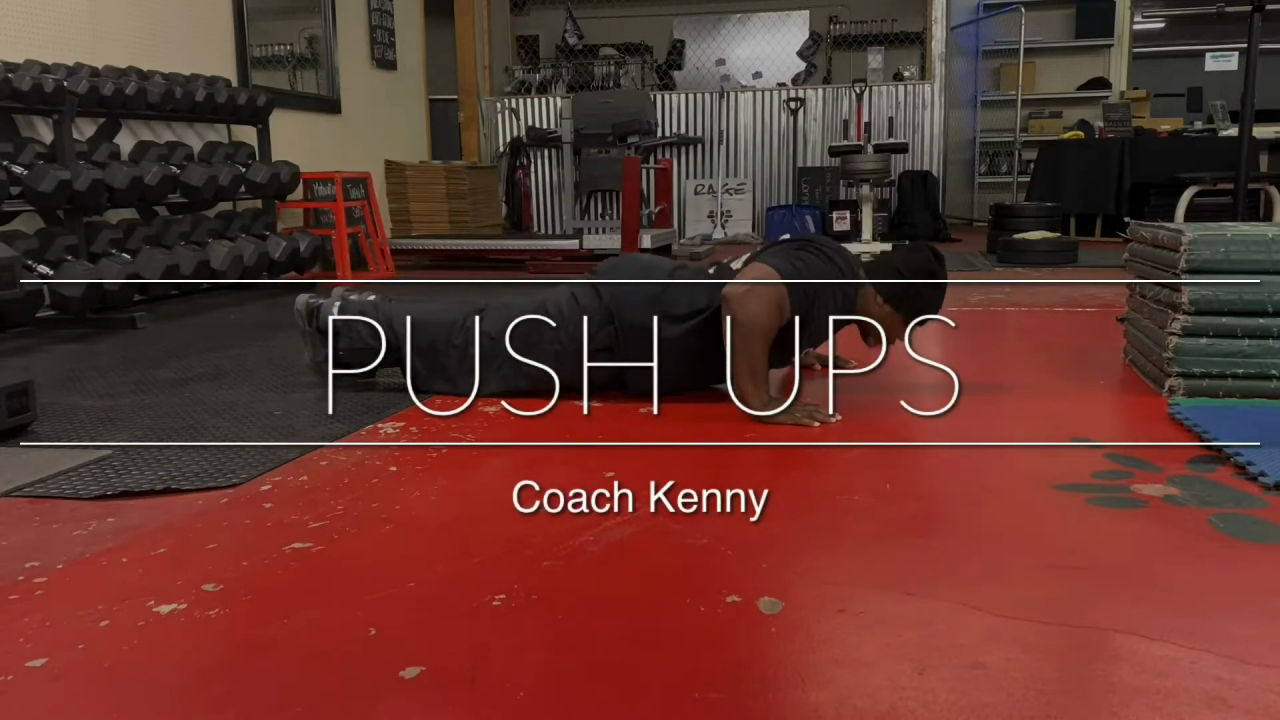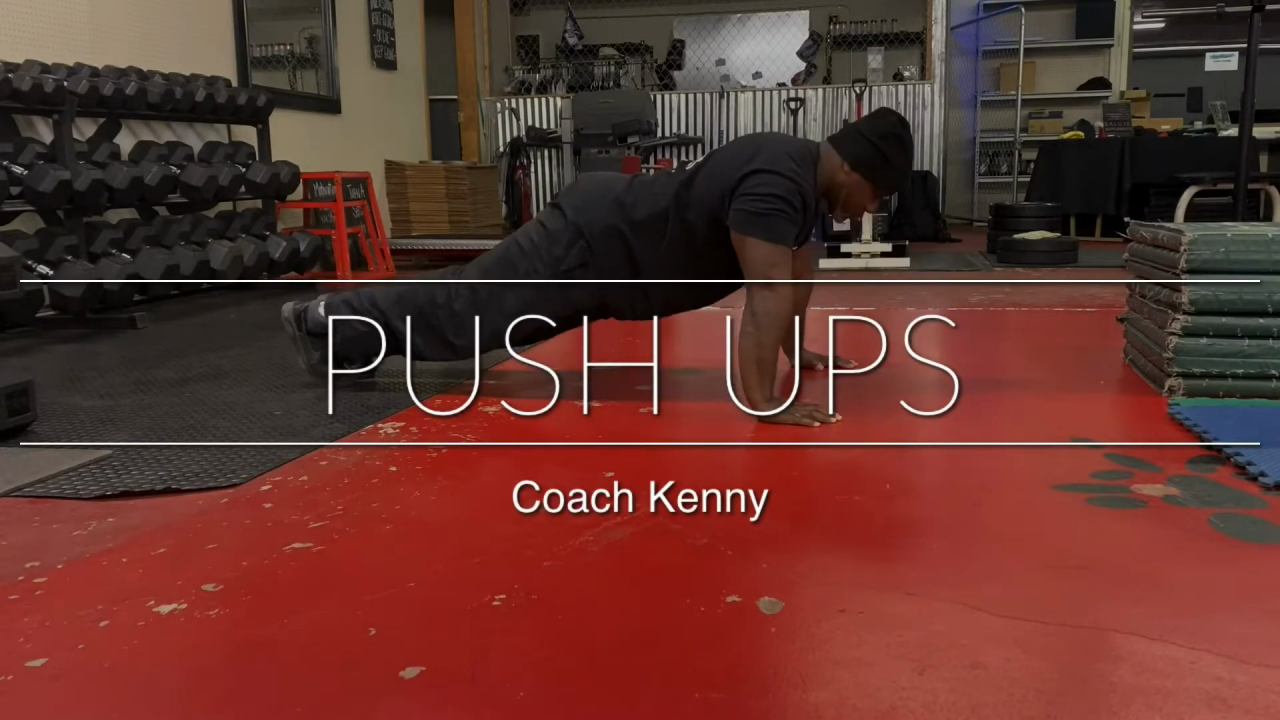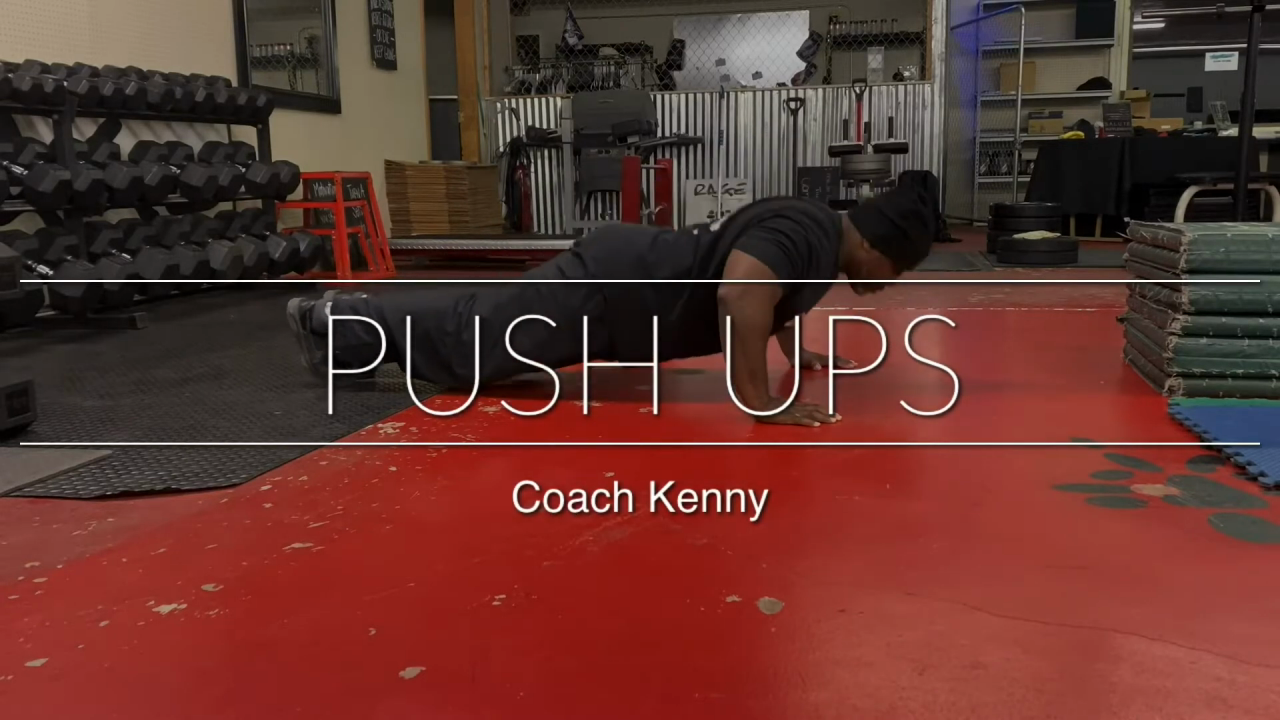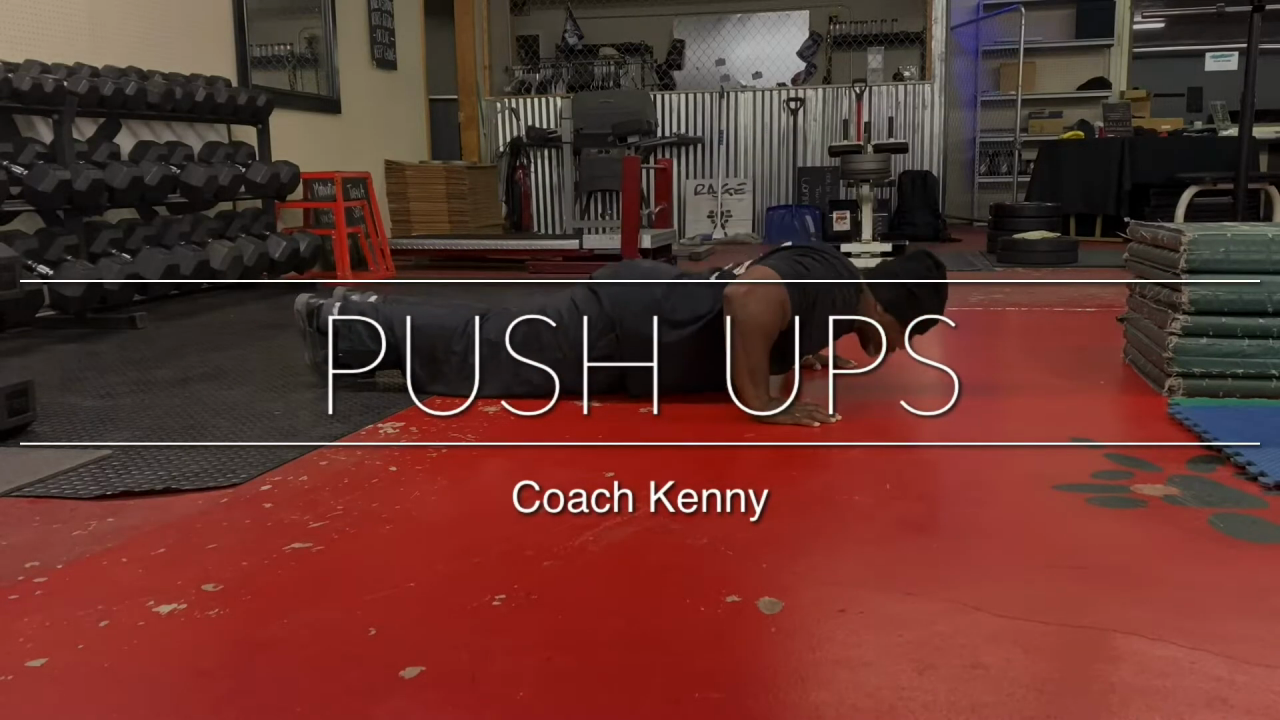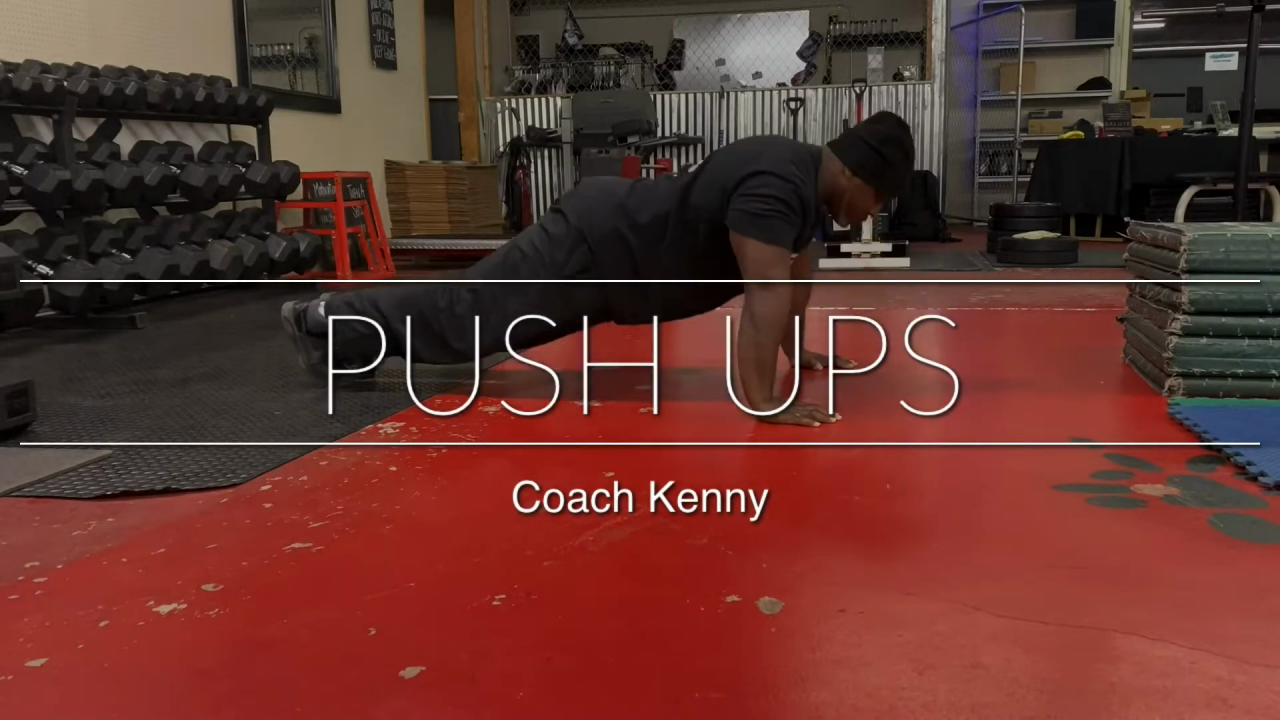
dt=0.5s
person 1, frame 1
left shoulder: (834, 269)
right shoulder: (830, 280)
right elbow: (745, 296)
left wrist: (794, 353)
right wrist: (758, 399)
left hip: (636, 306)
right hip: (616, 322)
left knee: (494, 329)
right knee: (476, 347)
left ankle: (361, 312)
right ankle: (336, 319)
person 1, frame 2
left shoulder: (805, 176)
right shoulder: (779, 179)
left elbow: (797, 269)
right elbow: (769, 289)
left wrist: (796, 350)
right wrist: (762, 400)
left hip: (611, 238)
right hip: (589, 244)
left knee: (469, 309)
right knee: (459, 317)
left ankle: (343, 320)
right ankle: (327, 322)
person 1, frame 3
left shoulder: (821, 236)
right shoulder: (807, 240)
right elbow: (739, 296)
left wrist: (793, 349)
right wrist: (759, 401)
left hip: (629, 278)
right hip: (606, 295)
left knee: (485, 323)
right knee: (469, 338)
left ankle: (350, 312)
right ankle: (329, 318)
person 1, frame 4
left shoulder: (834, 278)
right shoulder: (831, 287)
right elbow: (746, 297)
left wrist: (795, 353)
right wrist: (758, 399)
left hip: (643, 304)
right hip: (618, 329)
left knee: (494, 336)
right knee: (475, 351)
left ankle: (362, 315)
right ankle: (337, 320)
person 1, frame 5
left shoulder: (806, 179)
right shoulder: (780, 183)
left elbow: (794, 268)
right elbow: (765, 290)
left wrist: (795, 350)
right wrist: (762, 400)
left hip: (612, 244)
right hip: (592, 248)
left knee: (473, 311)
right knee: (461, 317)
left ankle: (341, 319)
right ankle: (326, 320)
